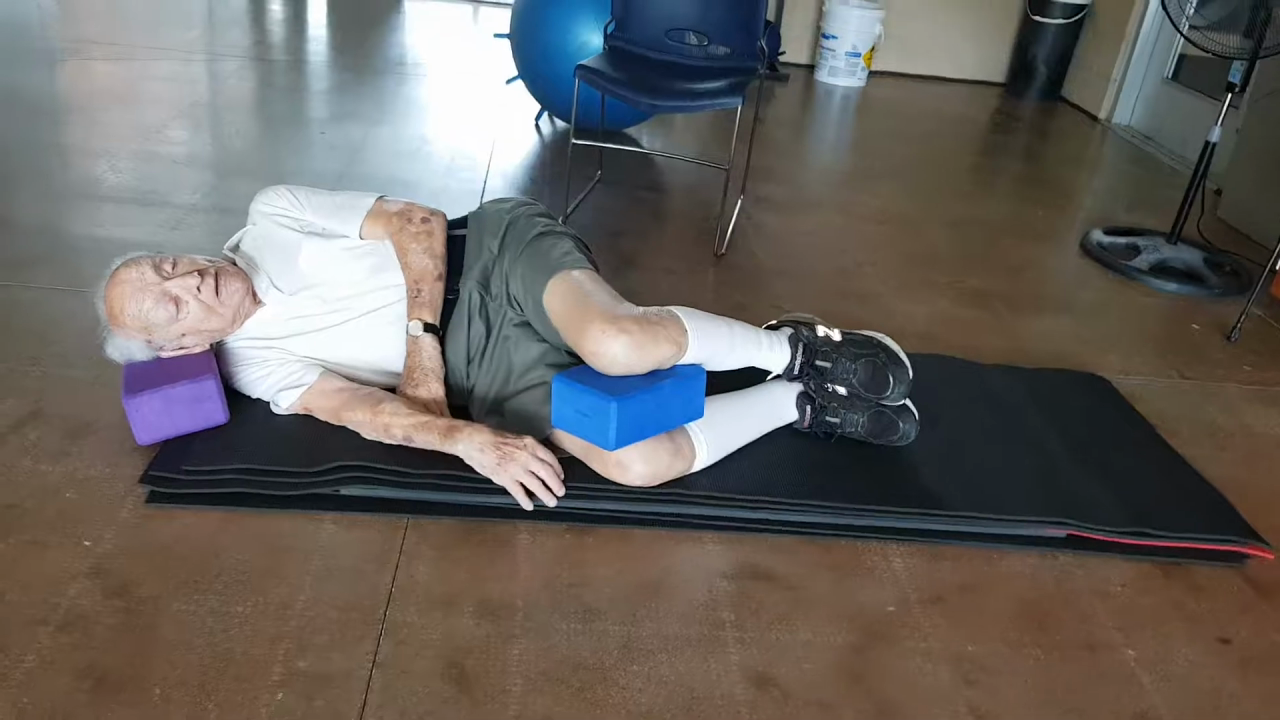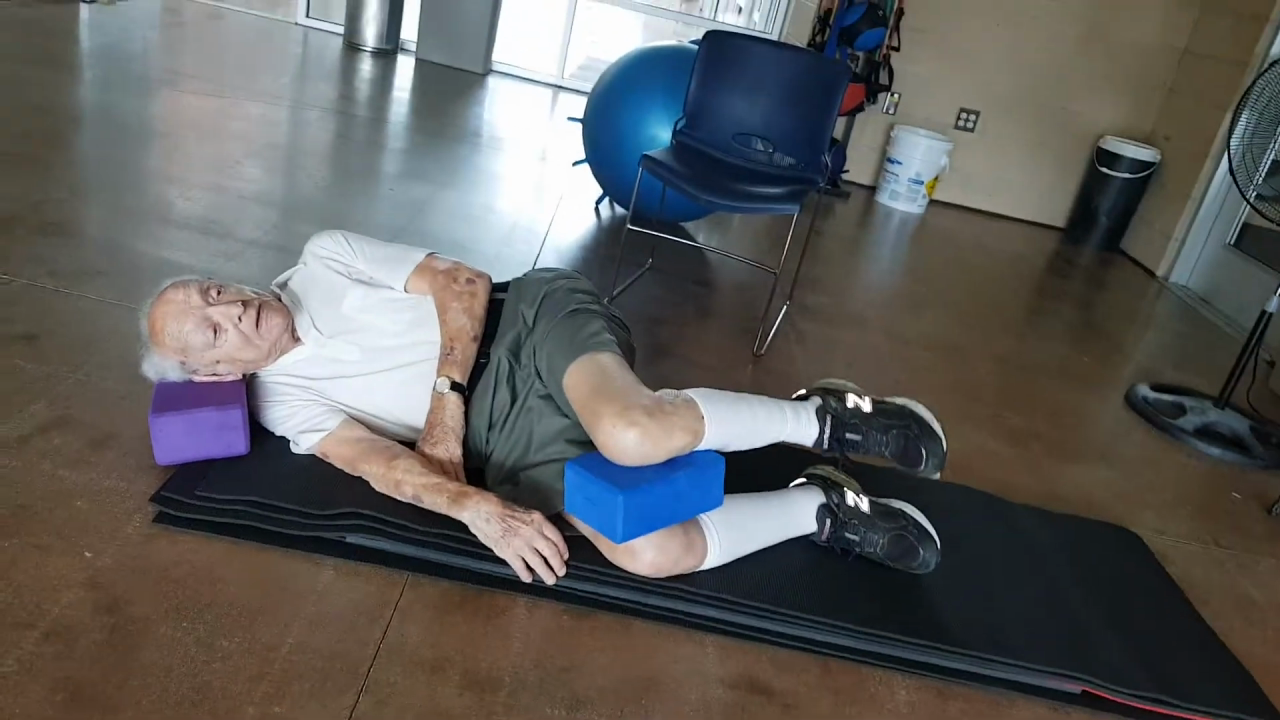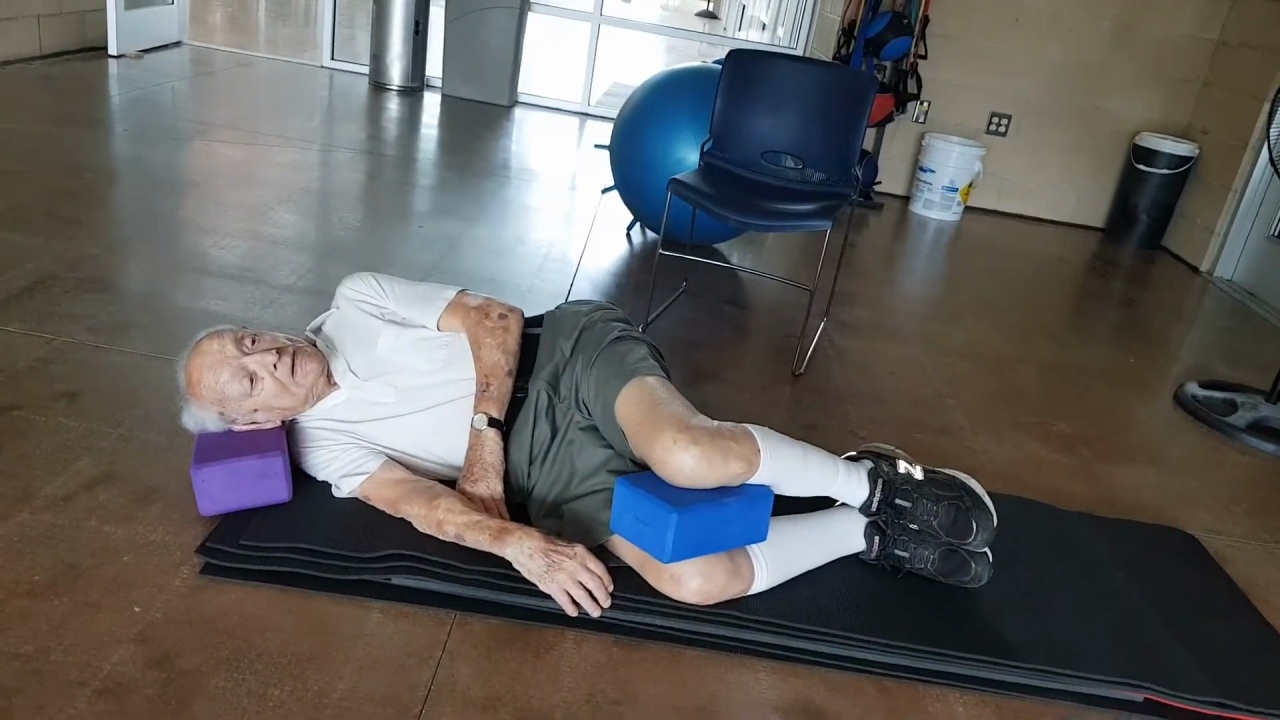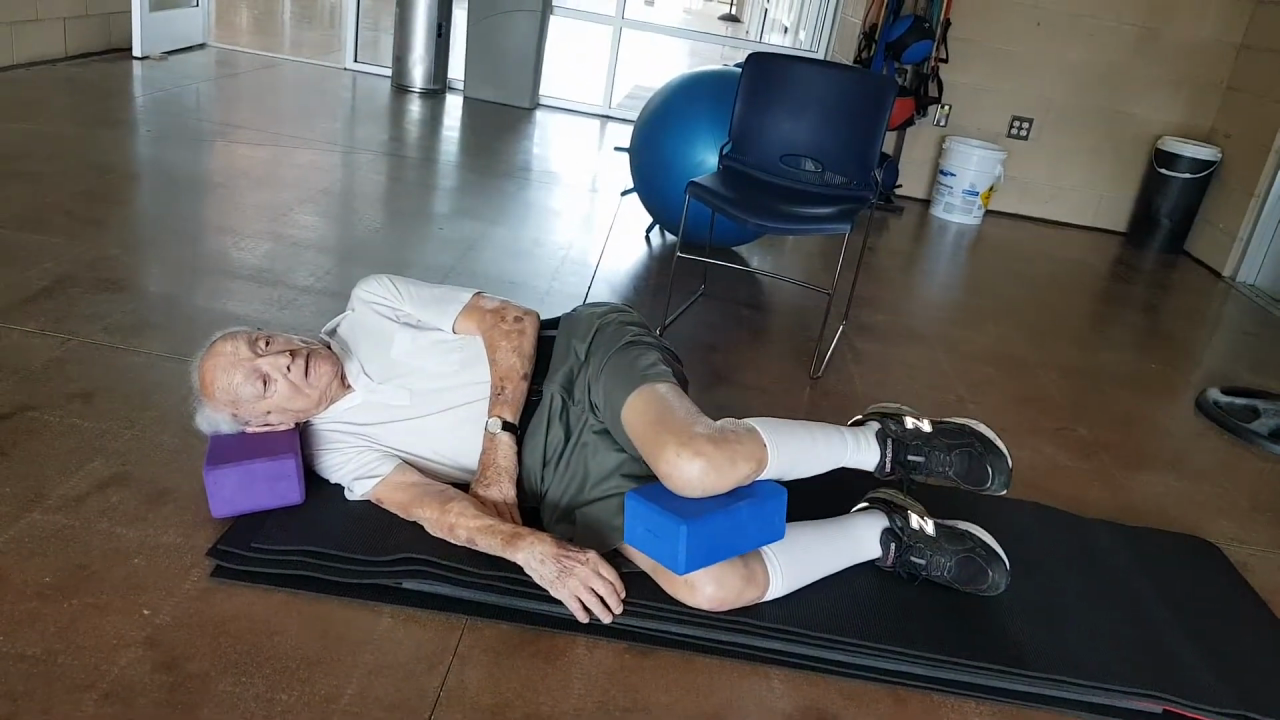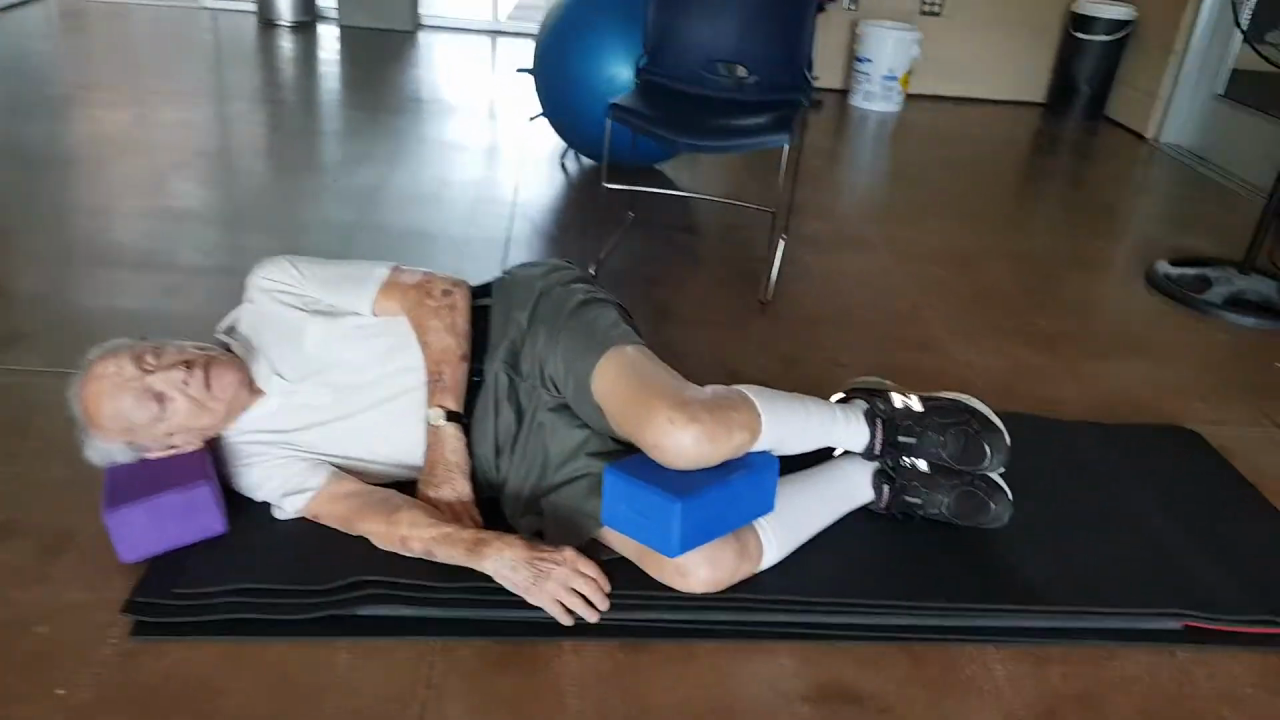
dt=1s
person 1, frame 1
left shoulder: (271, 216)
right shoulder: (253, 367)
left elbow: (418, 223)
right elbow: (363, 411)
left wrist: (419, 338)
right wrist: (465, 439)
right hip: (484, 366)
left knee: (617, 342)
right knee: (637, 460)
left ankle: (789, 348)
right ankle: (798, 403)
person 1, frame 2
left shoulder: (323, 259)
right shoulder: (283, 403)
left elbow: (465, 284)
right elbow: (382, 465)
left wrist: (444, 395)
right wrist: (477, 510)
right hip: (506, 440)
left knee: (632, 433)
right knee: (652, 554)
left ankle: (821, 418)
right ankle: (822, 511)
person 1, frame 3
left shoulder: (356, 301)
right shoulder: (322, 448)
left elbow: (496, 318)
right elbow: (422, 504)
left wrist: (483, 429)
right wrist: (519, 544)
right hip: (548, 471)
left knee: (687, 454)
right knee: (695, 579)
left ankle: (868, 481)
right ankle: (869, 533)
person 1, frame 4
left shoulder: (371, 303)
right shoulder: (337, 451)
left elbow: (512, 322)
right elbow: (434, 507)
left wrist: (497, 434)
right wrist: (530, 548)
right hip: (566, 474)
left knee: (693, 465)
right knee: (711, 586)
left ankle: (878, 444)
right ankle: (886, 534)
person 1, frame 5
left shoulder: (271, 294)
right shoulder: (257, 464)
left elbow: (438, 299)
right elbow: (381, 519)
left wrist: (440, 428)
right wrist: (497, 552)
right hip: (521, 456)
left knee: (685, 433)
right knee: (699, 565)
left ankle: (864, 419)
right ankle: (873, 479)
